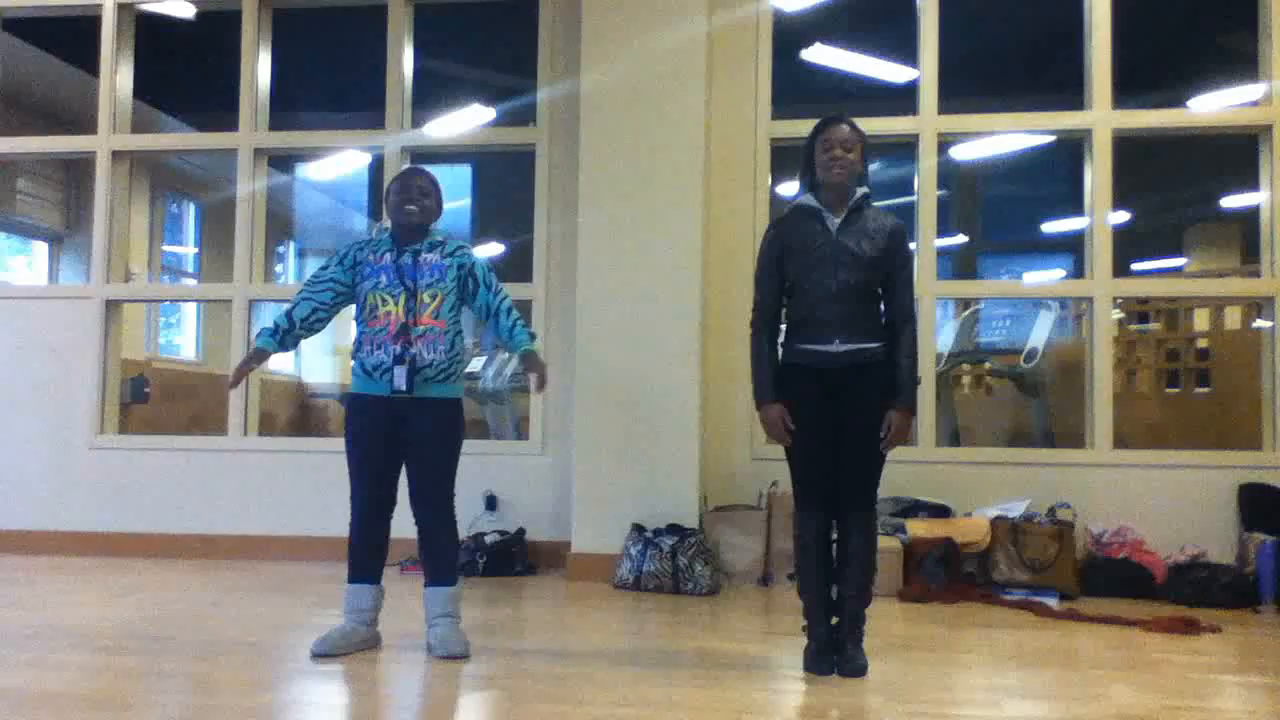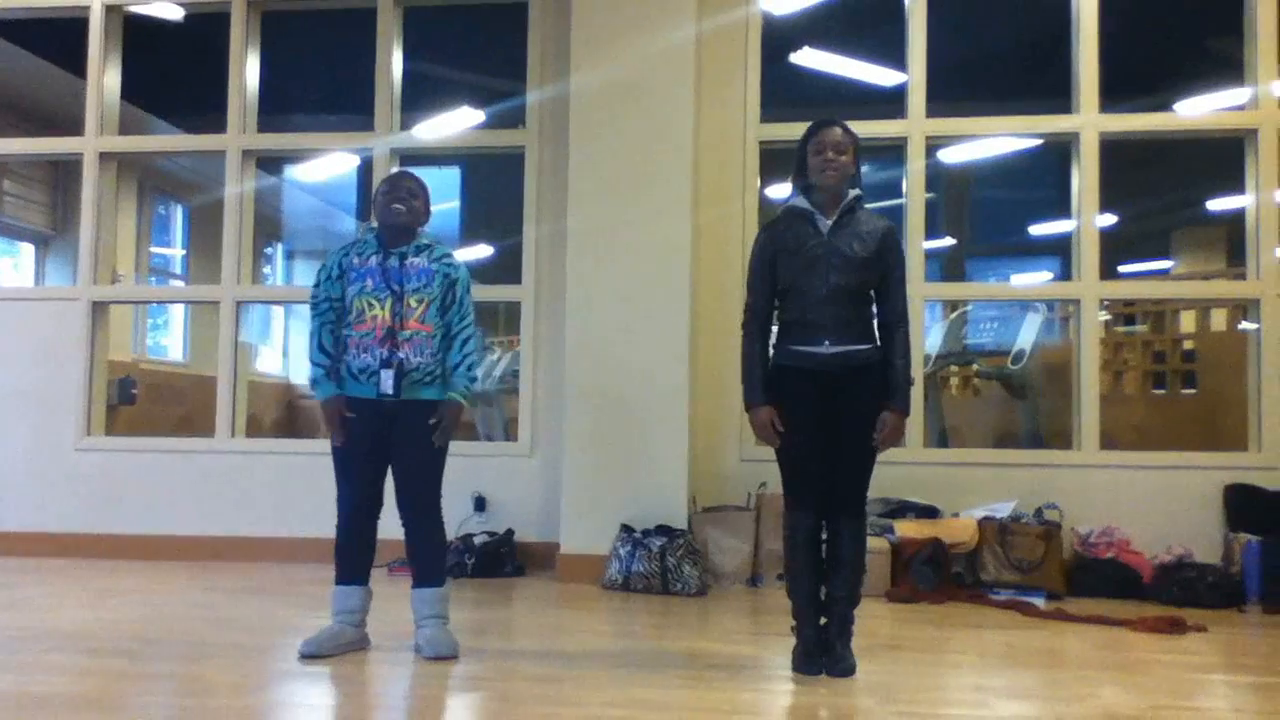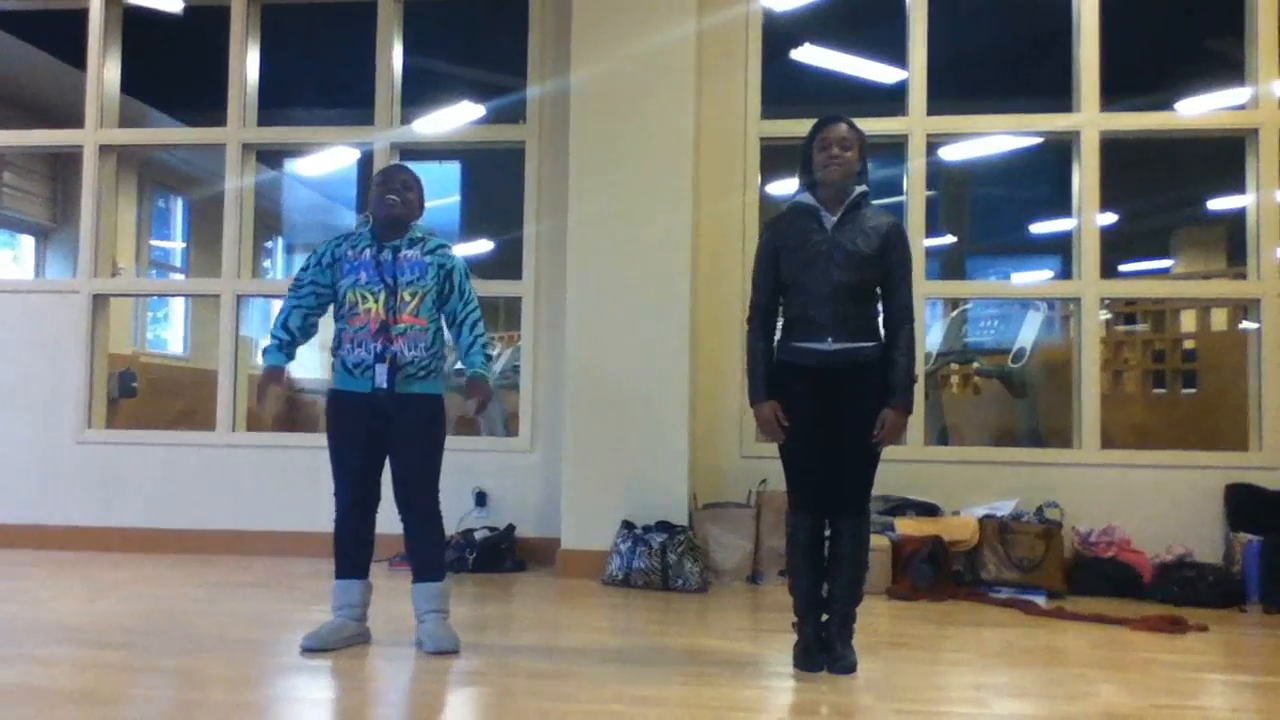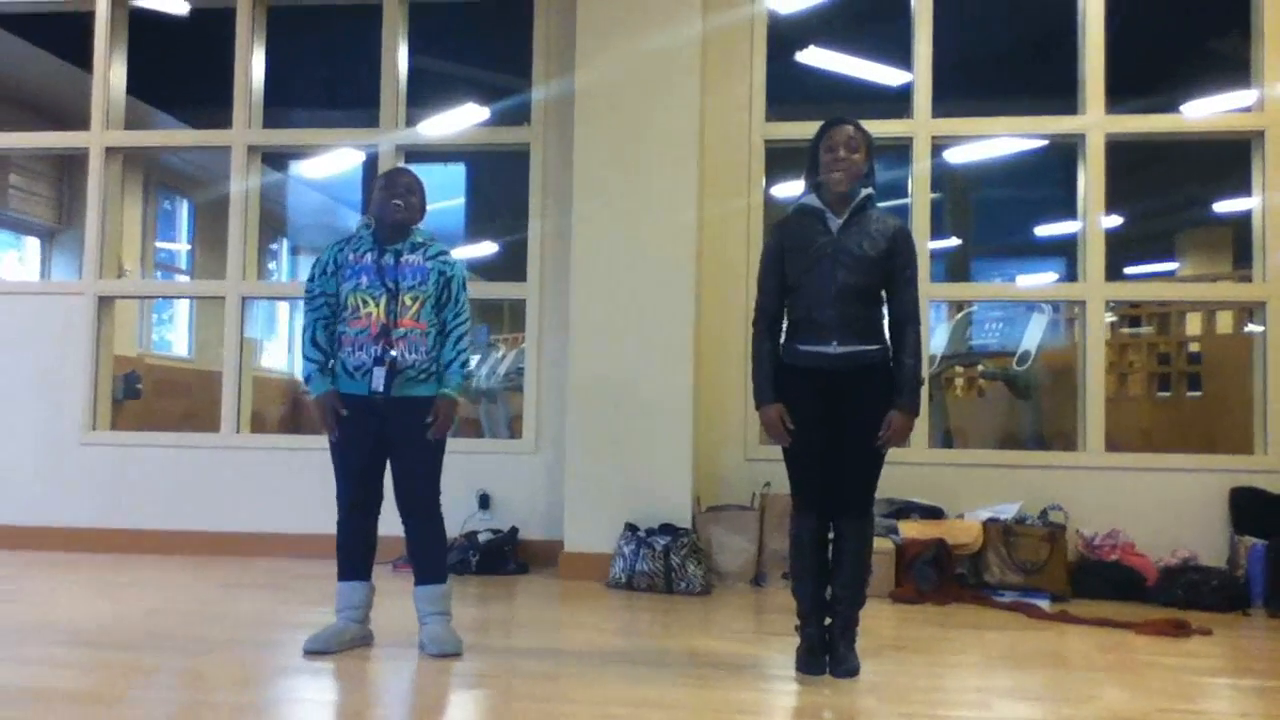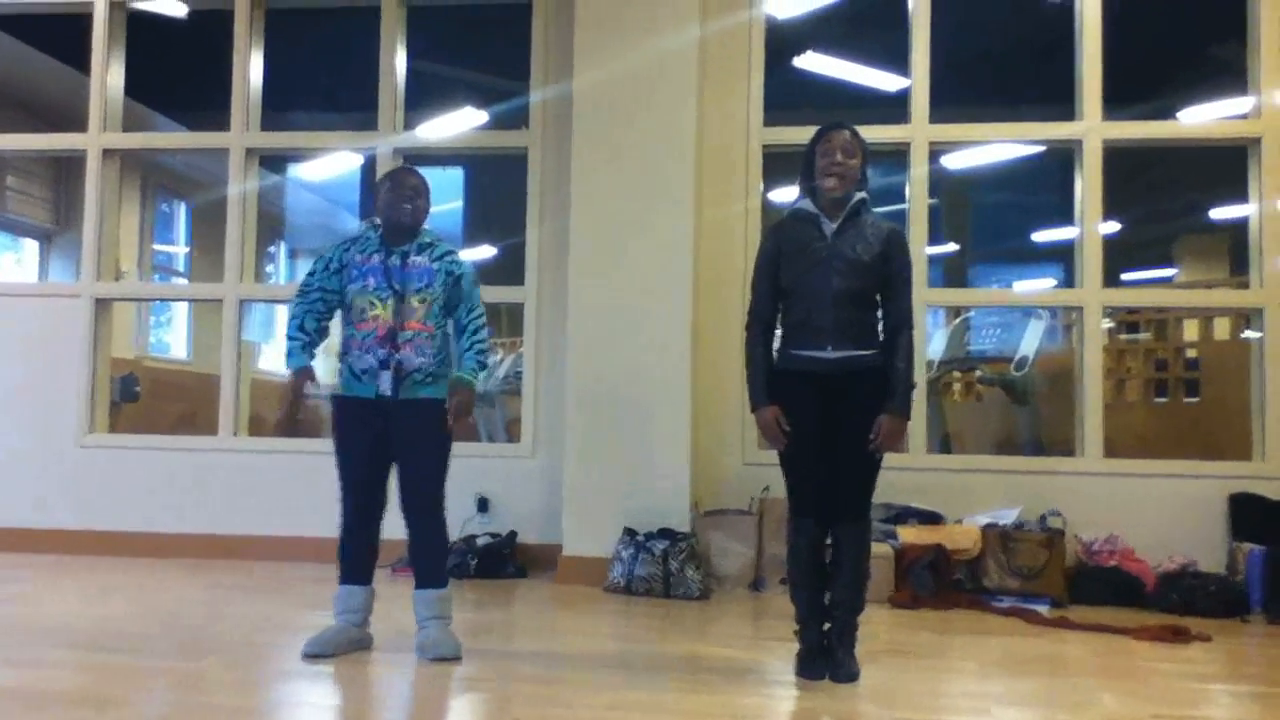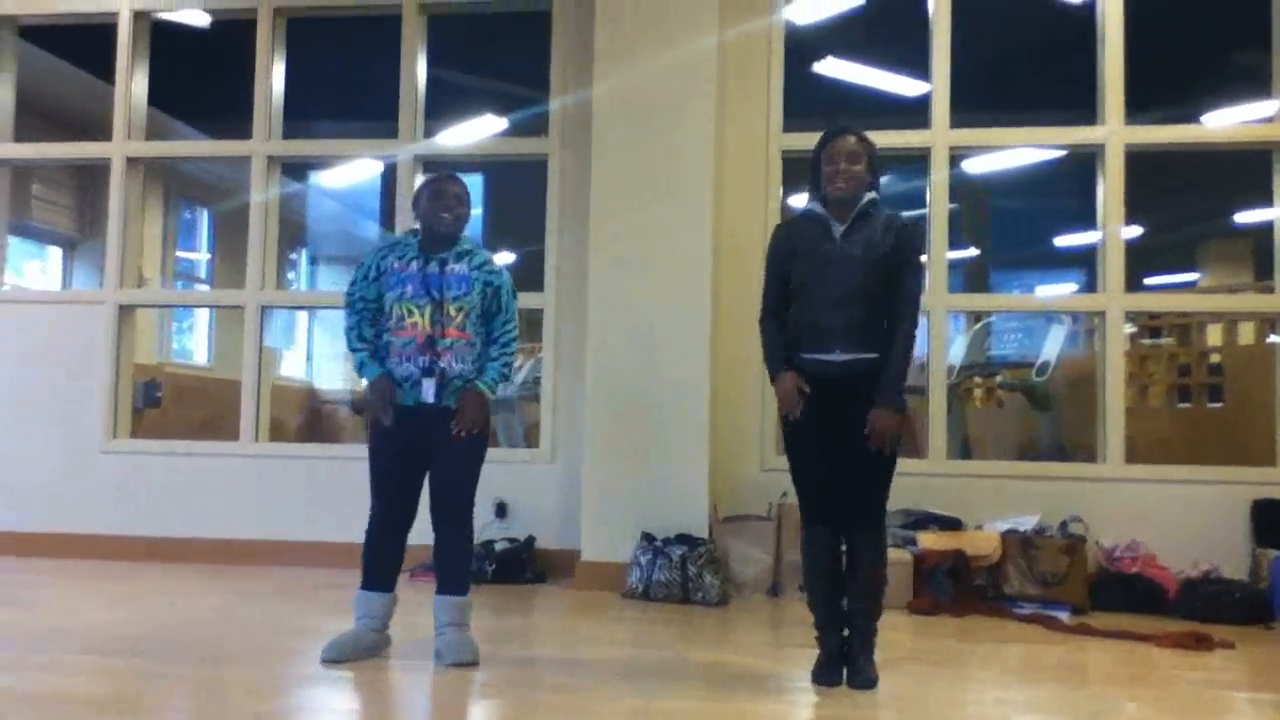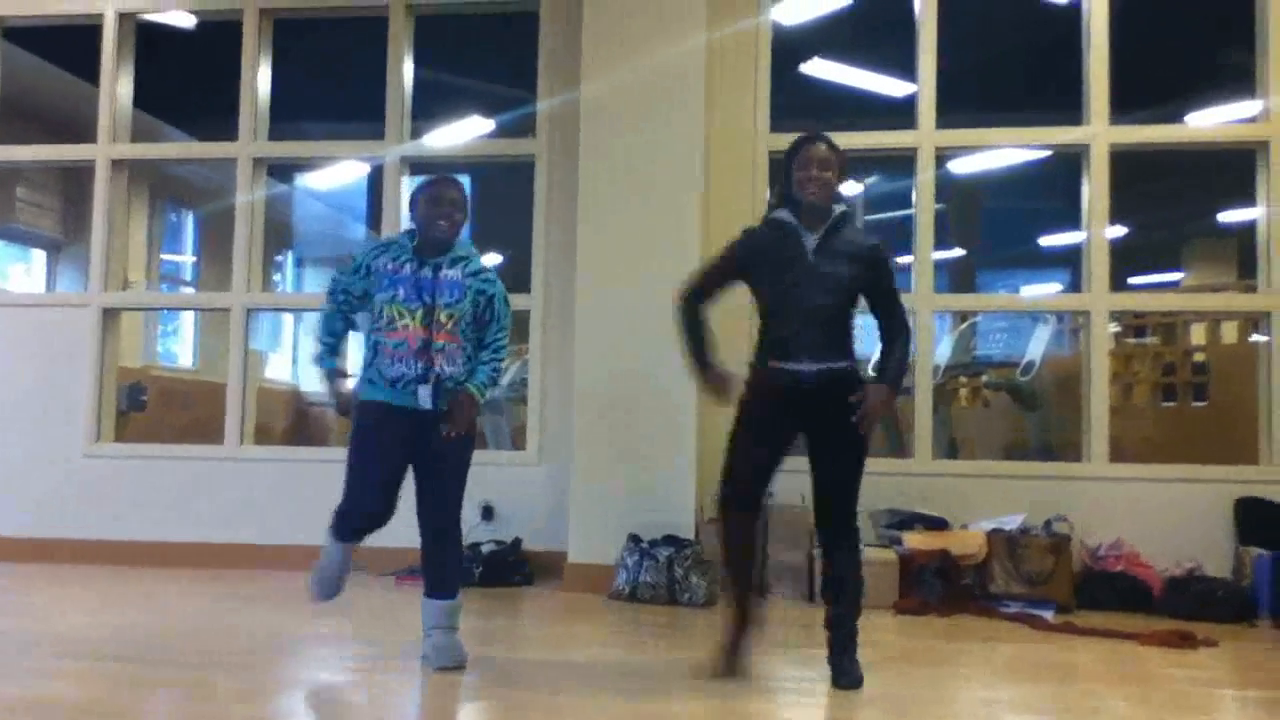
dt=0.3s
person 1, frame 1
left shoulder: (886, 230)
right shoulder: (785, 230)
left elbow: (902, 320)
right elbow: (765, 320)
left wrist: (904, 400)
right wrist: (766, 396)
left hip: (867, 379)
right hip: (804, 379)
left knee: (858, 508)
right knee: (812, 507)
left ankle: (850, 635)
right ankle: (819, 633)
person 1, frame 2
left shoulder: (878, 232)
right shoulder: (777, 232)
left elbow: (895, 322)
right elbow: (756, 322)
left wrist: (897, 401)
right wrist: (756, 398)
left hip: (859, 381)
right hip: (796, 381)
left knee: (848, 509)
right knee: (803, 509)
left ankle: (840, 635)
right ankle: (807, 633)
person 1, frame 3
left shoulder: (884, 229)
right shoulder: (782, 228)
left elbow: (900, 319)
right elbow: (761, 316)
left wrist: (900, 399)
right wrist: (760, 393)
left hip: (861, 378)
right hip: (797, 377)
left knee: (851, 506)
right knee: (805, 505)
left ankle: (841, 633)
right ankle: (807, 630)
person 1, frame 4
left shoulder: (890, 232)
right shoulder: (787, 230)
left elbow: (906, 322)
right elbow: (766, 319)
left wrist: (906, 401)
right wrist: (765, 395)
left hip: (866, 381)
right hip: (802, 380)
left knee: (854, 509)
right knee: (809, 508)
left ankle: (844, 635)
right ankle: (810, 633)
person 1, frame 5
left shoulder: (885, 236)
right shoulder: (783, 234)
left elbow: (900, 327)
right elbow: (760, 323)
left wrist: (897, 406)
right wrist: (762, 399)
left hip: (861, 386)
right hip: (797, 385)
left knee: (851, 514)
right knee: (806, 513)
left ankle: (842, 641)
right ankle: (810, 638)
person 1, frame 6
left shoulder: (896, 232)
right shoulder: (792, 234)
left elbow: (904, 322)
right elbow: (774, 316)
left wrist: (890, 399)
right wrist: (781, 372)
left hip: (868, 389)
right hip: (809, 388)
left knee: (864, 519)
right knee: (818, 519)
left ankle: (861, 646)
right ankle: (830, 644)
person 1, frame 7
left shoulder: (863, 248)
right shoulder: (763, 241)
left elbow: (896, 328)
right elbow: (695, 297)
left wrist: (886, 384)
right wrist: (707, 366)
left hip: (839, 392)
right hip: (772, 388)
left knee: (837, 523)
right knee: (737, 504)
left ankle: (842, 646)
right ankle: (741, 622)
person 2, frame 1
left shoulder: (460, 260)
right shoulder: (359, 256)
left elbow: (496, 304)
right elbow: (315, 301)
left wrist: (526, 348)
right wrist: (268, 342)
left hip: (437, 401)
right hip: (371, 400)
left knee: (435, 508)
right knee: (368, 508)
left ankle: (444, 621)
right ankle: (360, 620)
person 2, frame 2
left shoulder: (445, 266)
right shoulder: (345, 260)
left elbow: (463, 333)
right elbow: (324, 325)
left wrist: (457, 395)
right wrist: (327, 391)
left hip: (422, 405)
right hip: (359, 404)
left knee: (422, 510)
right knee: (355, 509)
left ankle: (432, 622)
right ankle: (349, 621)
person 2, frame 3
left shoulder: (440, 258)
right shoulder: (337, 252)
left elbow: (466, 317)
right elbow: (301, 304)
left wrist: (477, 370)
right wrist: (276, 357)
left hip: (418, 398)
right hip: (352, 397)
left knee: (420, 504)
right knee: (353, 504)
left ankle: (433, 616)
right ankle: (349, 616)
person 2, frame 4
left shoulder: (441, 262)
right shoulder: (339, 256)
left elbow: (458, 330)
right elbow: (317, 322)
left wrist: (450, 391)
right wrist: (319, 384)
left hip: (417, 400)
right hip: (353, 400)
left knee: (421, 506)
right knee: (355, 506)
left ankle: (435, 619)
right ankle: (352, 618)
person 2, frame 5
left shoulder: (448, 263)
right shoulder: (346, 256)
left elbow: (472, 324)
right elbow: (309, 308)
left wrist: (466, 378)
right wrist: (300, 364)
left hip: (425, 403)
right hip: (358, 401)
left knee: (424, 509)
right knee: (359, 509)
left ankle: (434, 622)
right ankle: (352, 621)
person 2, frame 6
left shoulder: (487, 271)
right shoulder: (385, 261)
left elbow: (505, 337)
right elbow: (358, 321)
left wrist: (482, 389)
right wrist: (373, 375)
left hip: (460, 410)
right hip: (397, 408)
left knee: (453, 517)
right knee: (388, 514)
left ankle: (452, 627)
right ankle: (371, 626)
person 2, frame 7
left shoulder: (480, 276)
right shoulder: (380, 259)
left elbow: (497, 344)
right elbow: (343, 303)
left wrist: (471, 390)
right wrist: (329, 359)
left hip: (450, 412)
right hip: (382, 404)
left knee: (441, 519)
right knee: (367, 504)
left ankle: (440, 630)
right ankle: (340, 544)
